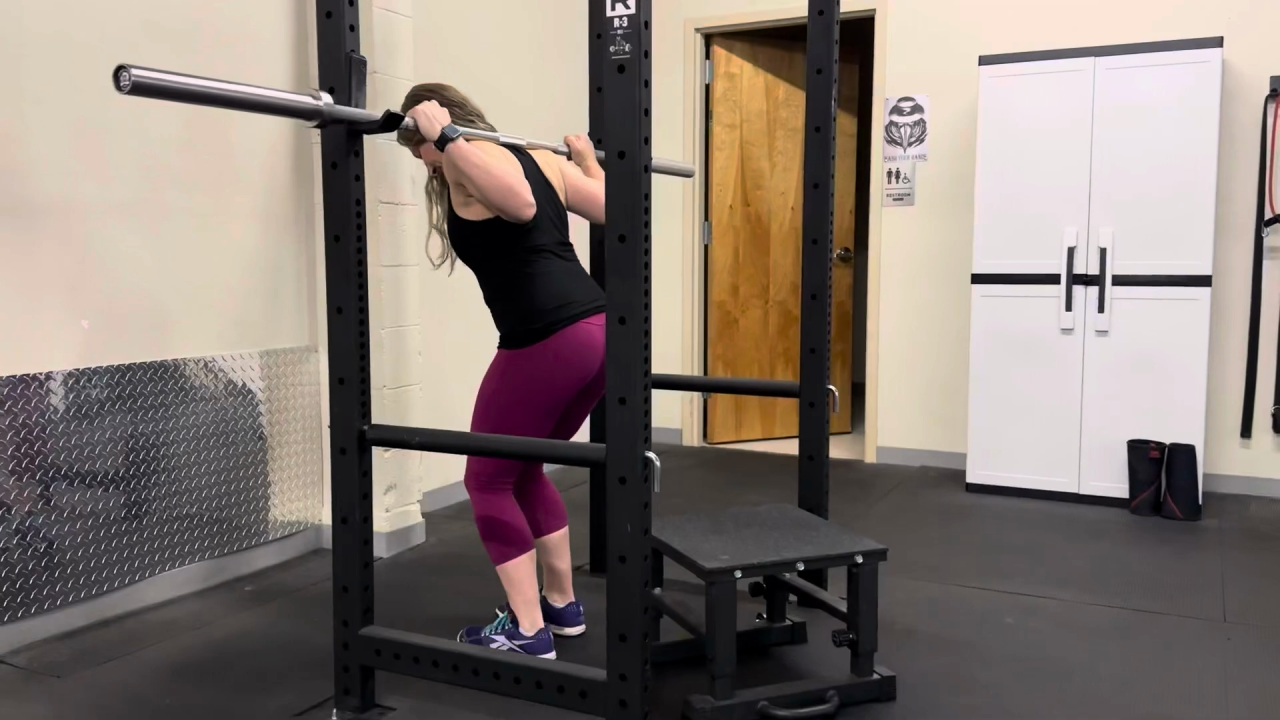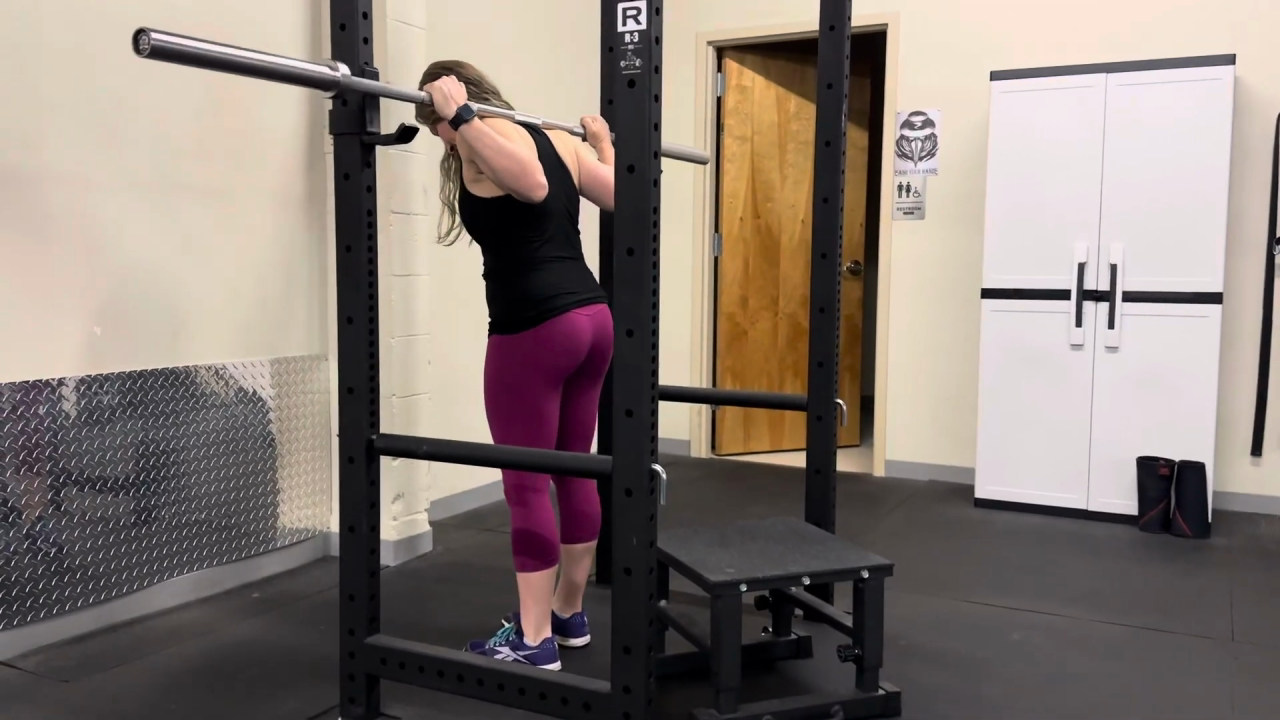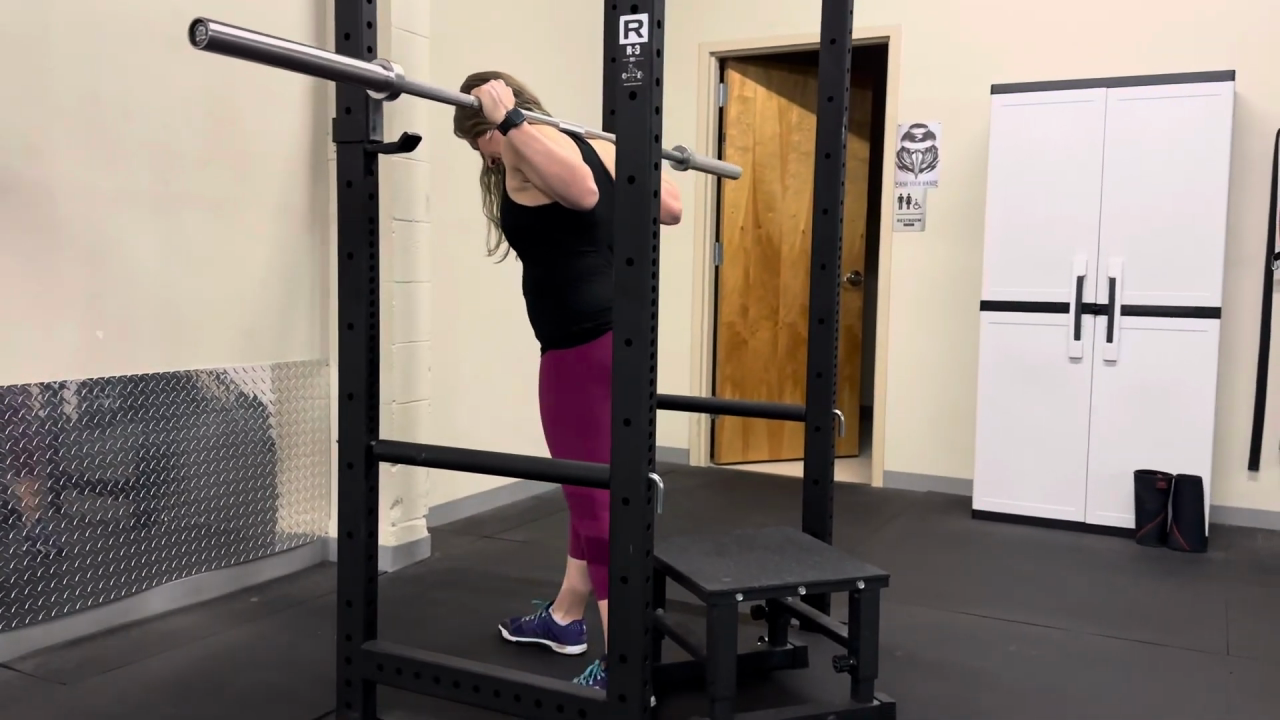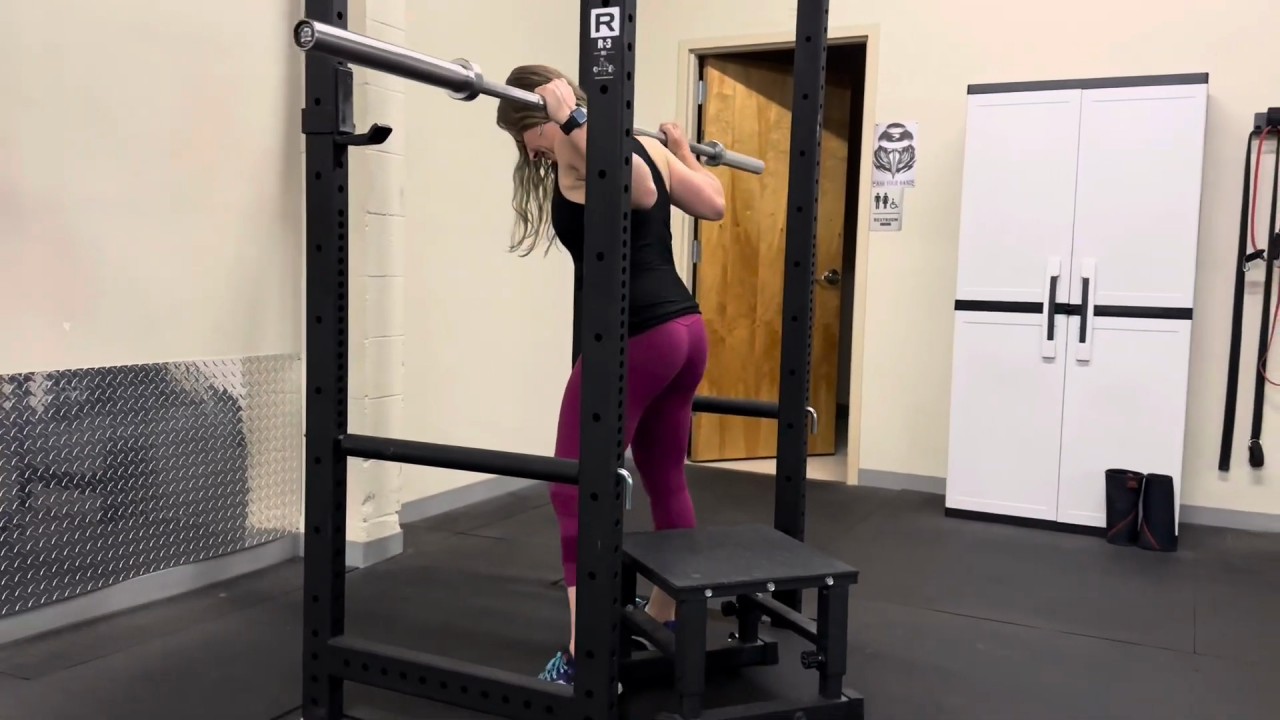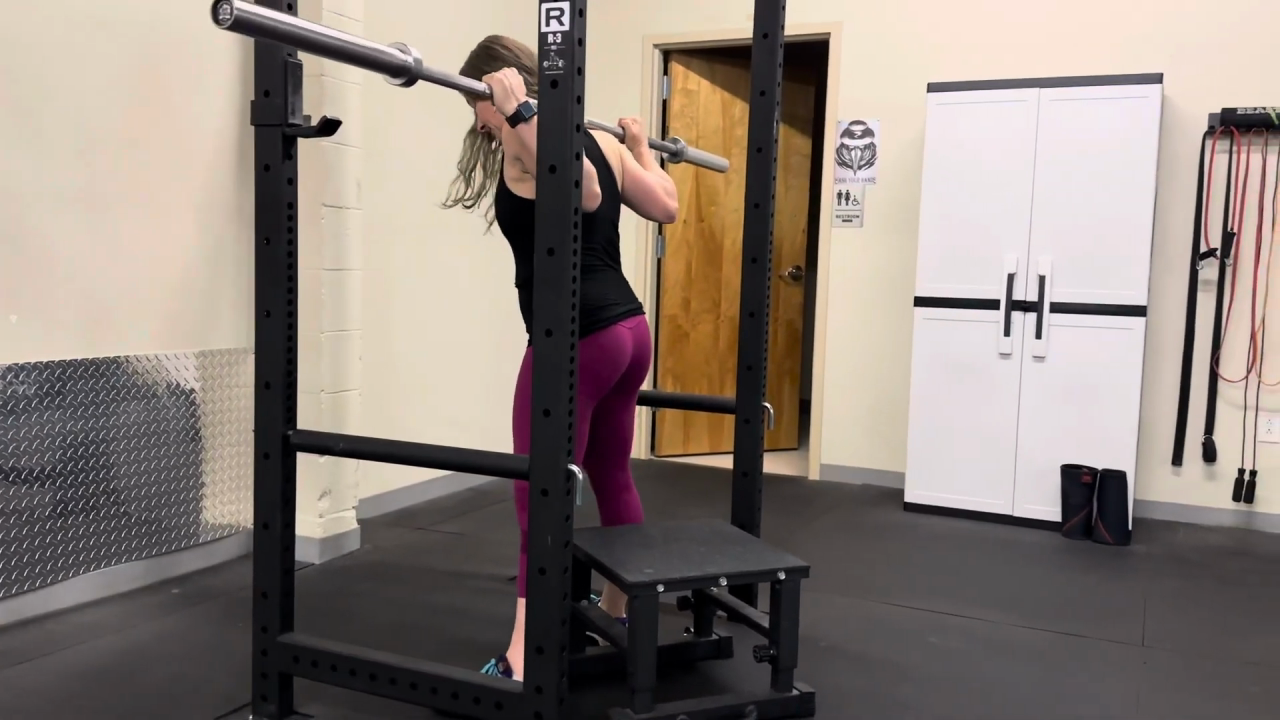
dt=1s
person 1, frame 1
left shoulder: (463, 160)
right shoulder: (540, 156)
left elbow: (521, 206)
right elbow: (613, 210)
left wrist: (442, 136)
right wrist: (588, 160)
left hip: (546, 344)
right hip: (598, 331)
left knee: (488, 481)
right knee: (524, 470)
left ankle: (527, 631)
right ankle: (563, 603)
person 1, frame 2
left shoulder: (482, 138)
right shoulder: (558, 138)
left elbow: (530, 184)
right elbow: (624, 198)
left wrist: (459, 116)
right wrist: (603, 144)
left hip: (533, 332)
right hip: (591, 320)
left knee: (527, 486)
right knee: (574, 474)
left ankle: (534, 639)
right ankle: (569, 612)
person 1, frame 3
left shoulder: (525, 147)
right shoulder: (598, 146)
left elbow: (581, 192)
right elbow: (669, 208)
left wrist: (508, 120)
left hip: (583, 347)
left knee: (594, 503)
right knee: (593, 491)
right ankle: (565, 617)
person 1, frame 4
left shoulder: (580, 150)
right shoulder: (644, 144)
left elbow: (633, 187)
right elbow: (713, 203)
left wrist: (571, 120)
right wrist: (682, 150)
left hip: (632, 340)
right hip: (684, 330)
left knee: (576, 492)
right knee: (666, 482)
right ankle: (667, 613)
person 1, frame 5
left shoulder: (529, 142)
right shoulder: (600, 141)
left elbow: (582, 189)
right elbow: (666, 205)
left wrist: (519, 113)
right wrist: (640, 147)
left hip: (575, 343)
right hip: (628, 331)
left knee: (540, 499)
right knee: (613, 482)
left ankle: (522, 663)
right ankle: (618, 610)
